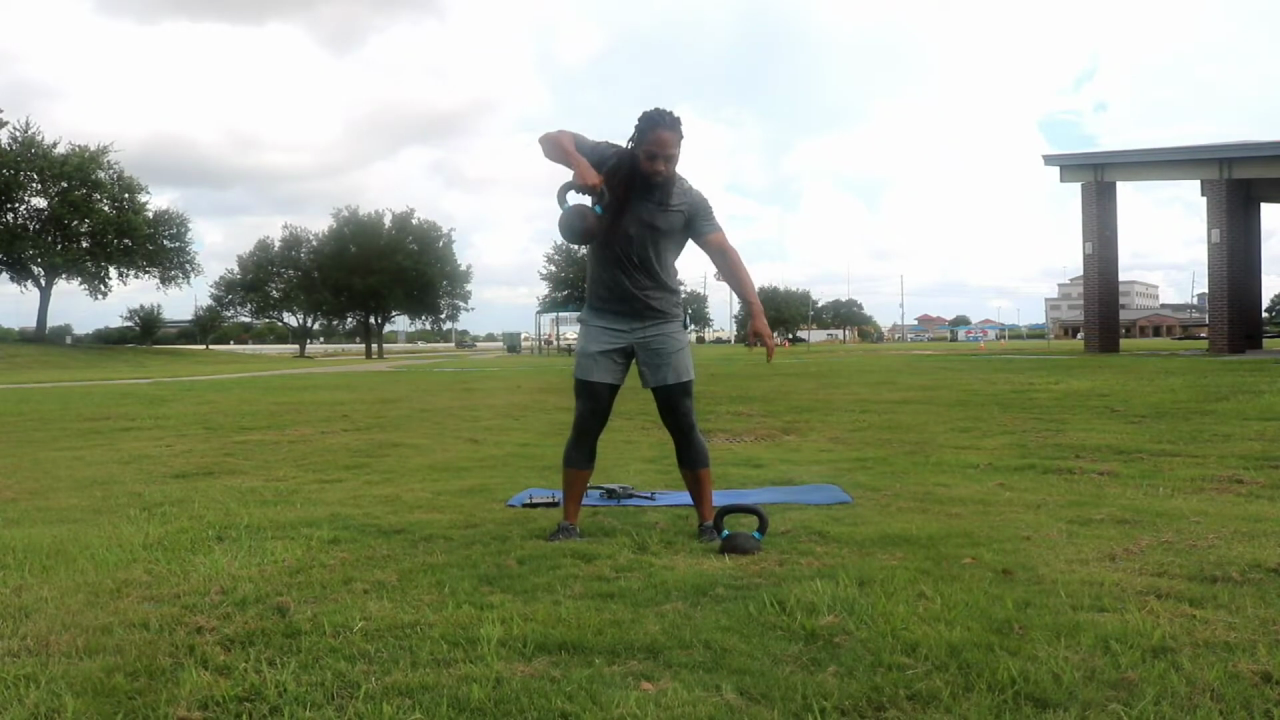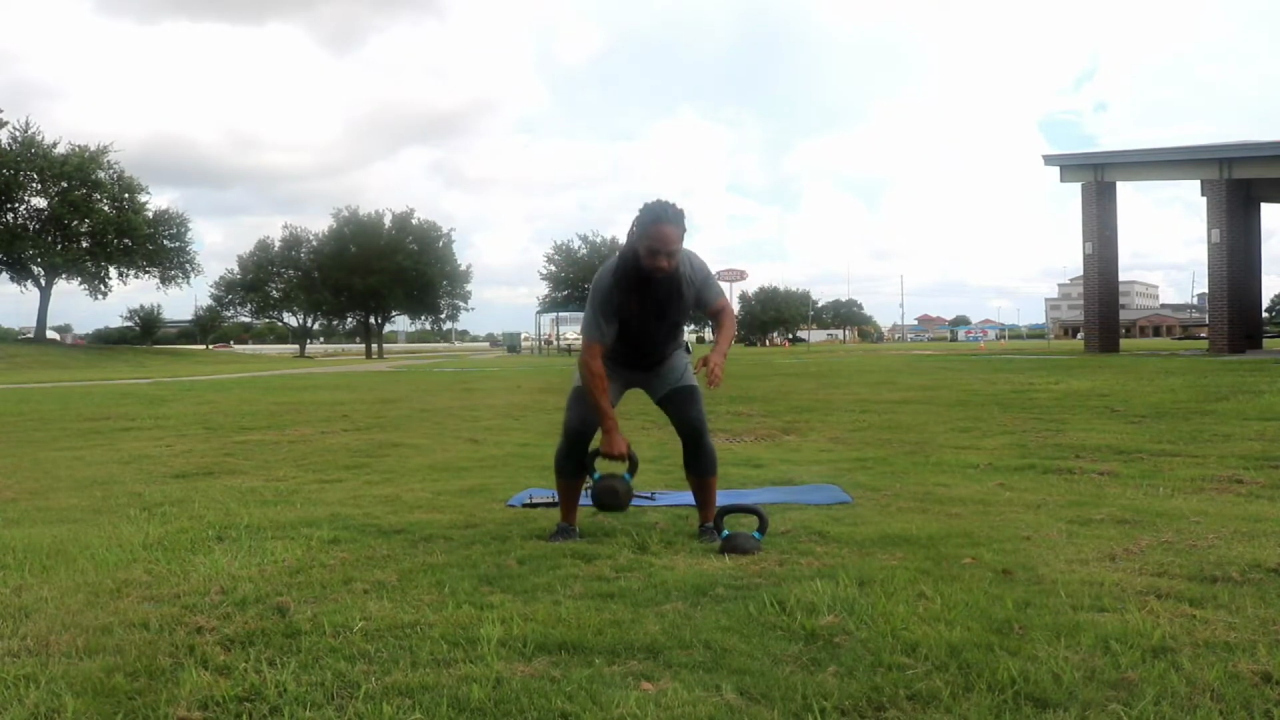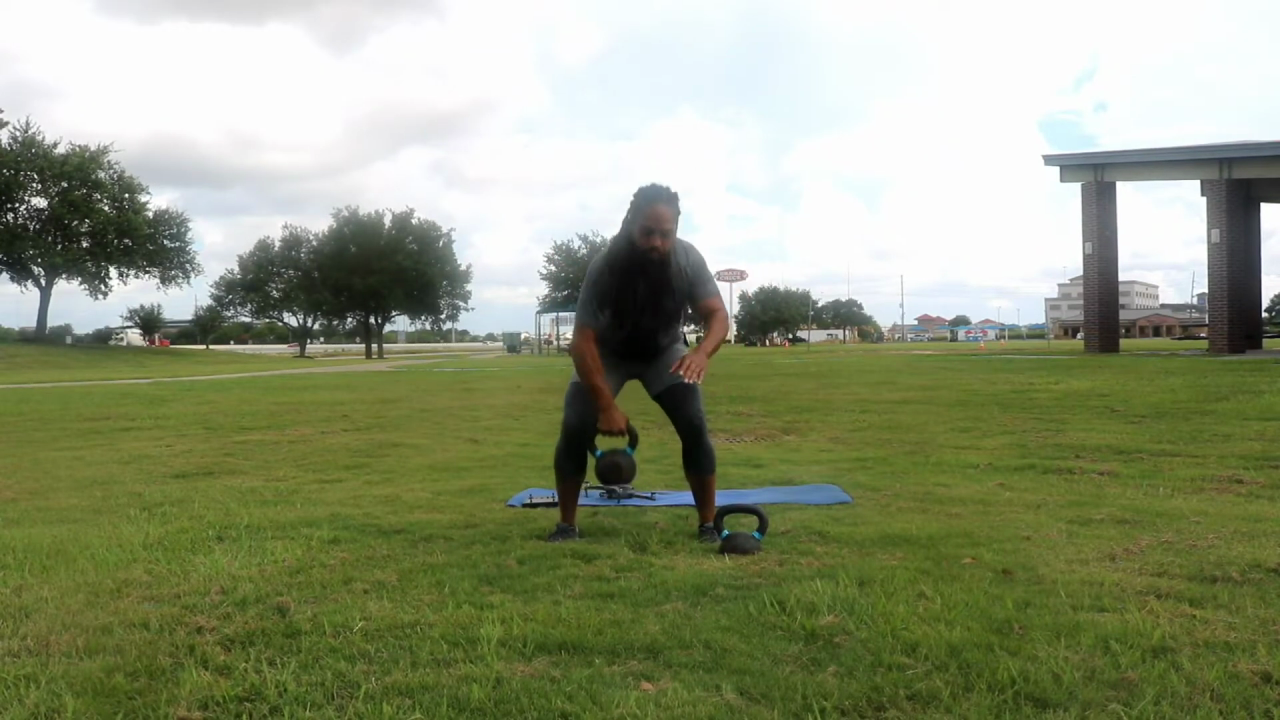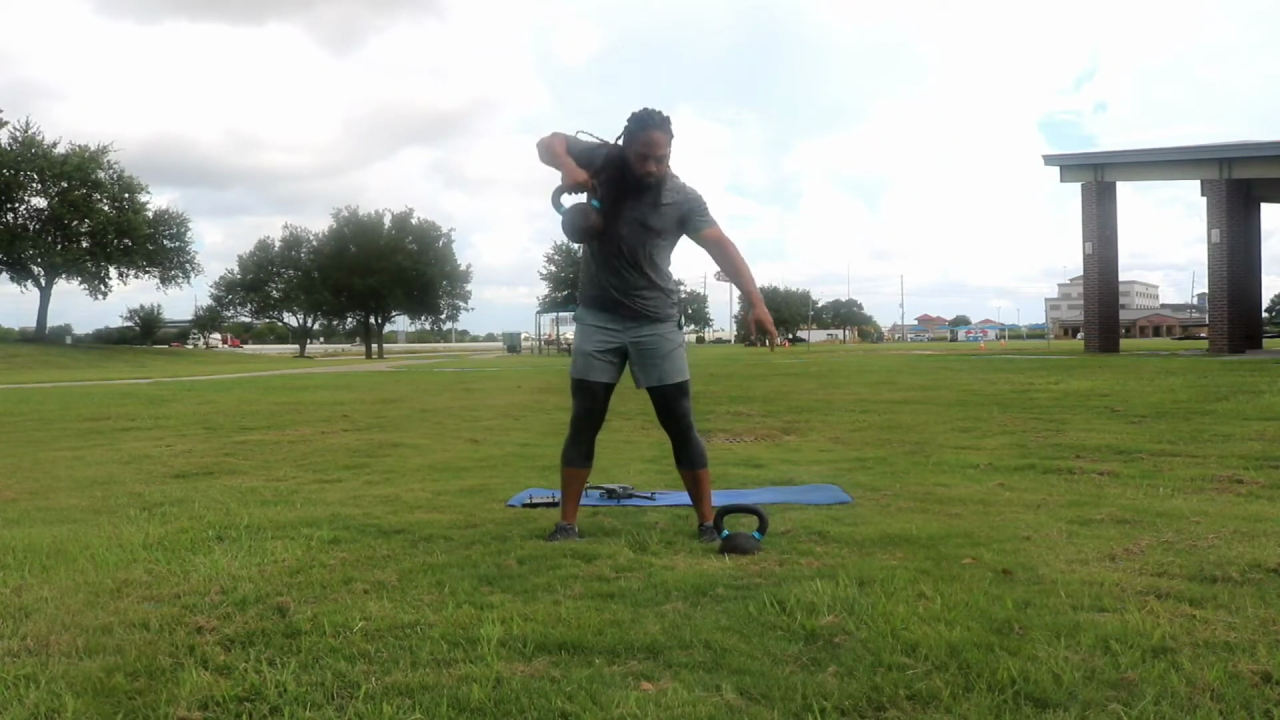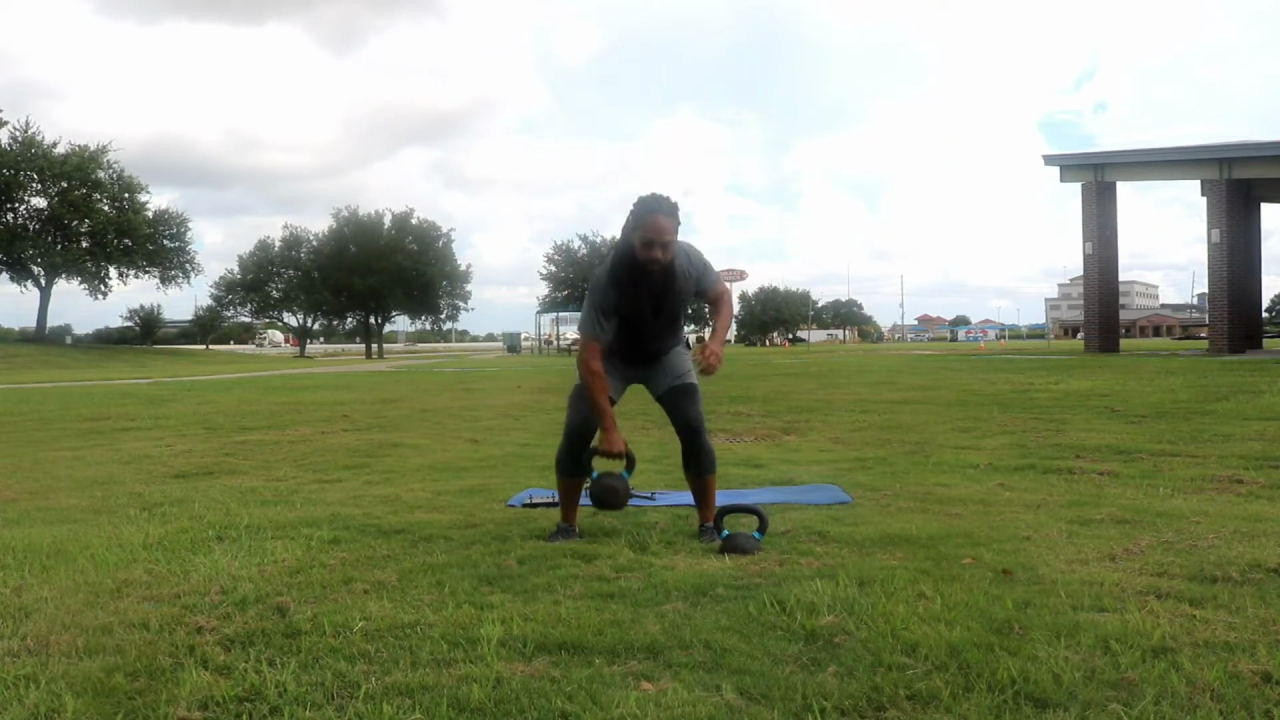
dt=0.5s
person 1, frame 1
left shoulder: (689, 199)
right shoulder: (610, 164)
left elbow: (723, 253)
right elbow: (552, 139)
left wrist: (755, 311)
right wrist: (579, 165)
left hip: (662, 324)
right hip: (604, 323)
left knee: (683, 426)
right knee: (586, 425)
left ankle: (708, 523)
right ankle: (569, 524)
person 1, frame 2
left shoulder: (693, 269)
right shoulder: (610, 279)
left elbow: (723, 312)
right elbow: (591, 359)
left wrist: (719, 350)
right wrist: (611, 431)
left hip: (666, 357)
right hip: (612, 361)
left knee: (696, 427)
right knee: (576, 430)
left ankle: (708, 524)
right ankle: (567, 525)
person 1, frame 3
left shoulder: (689, 259)
right shoulder: (606, 267)
left elbow: (716, 314)
right elbow: (584, 341)
left wrist: (701, 351)
right wrist: (607, 408)
left hip: (664, 351)
right hip: (608, 356)
left knee: (694, 427)
right knee: (574, 428)
left ankle: (709, 525)
right ankle: (567, 525)
person 1, frame 4
left shoulder: (682, 197)
right shoulder: (604, 163)
left elbow: (721, 247)
right elbow: (548, 142)
left wrist: (756, 303)
right wrist: (567, 167)
left hip: (656, 323)
right hip: (598, 320)
left knee: (679, 425)
right knee: (584, 424)
left ankle: (707, 524)
right ankle: (567, 524)
person 1, frame 5
left shoulder: (692, 261)
right shoulder: (608, 279)
left elbow: (720, 298)
right elbow: (590, 359)
left wrist: (716, 339)
right wrist: (609, 428)
left hip: (667, 355)
right hip: (614, 357)
left knee: (693, 427)
right knee: (577, 429)
left ankle: (708, 524)
right ankle: (566, 523)
